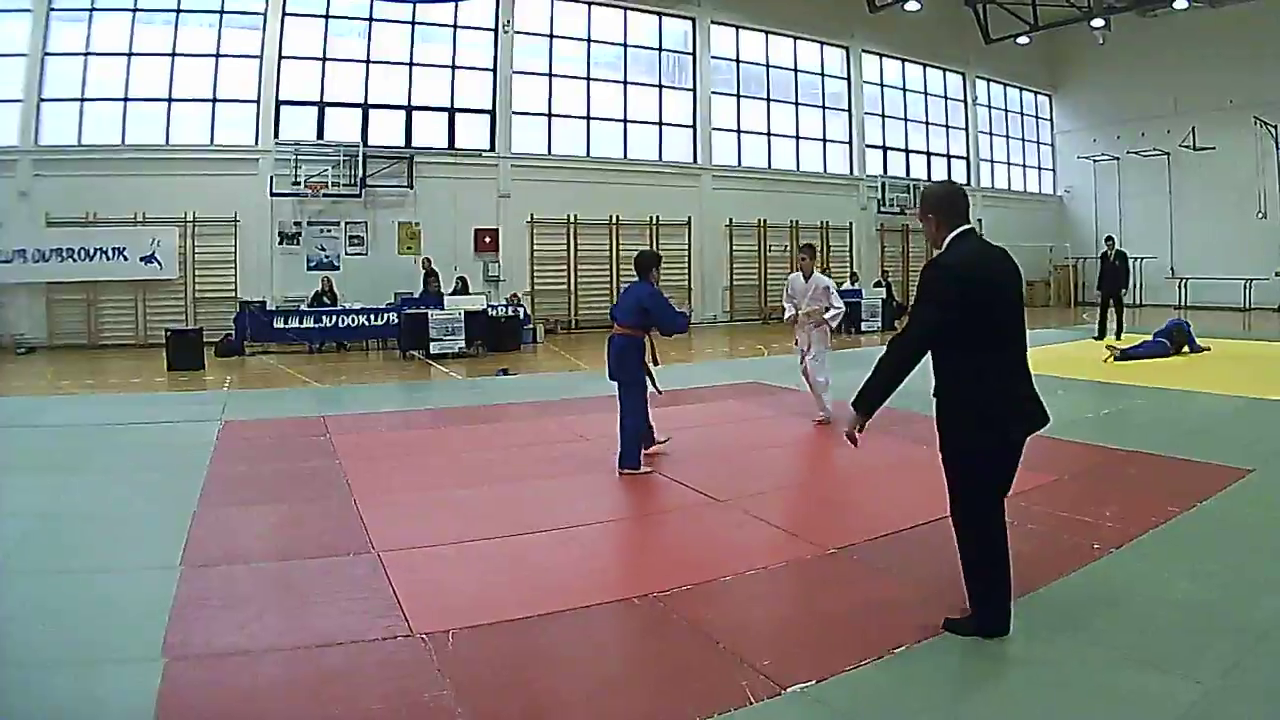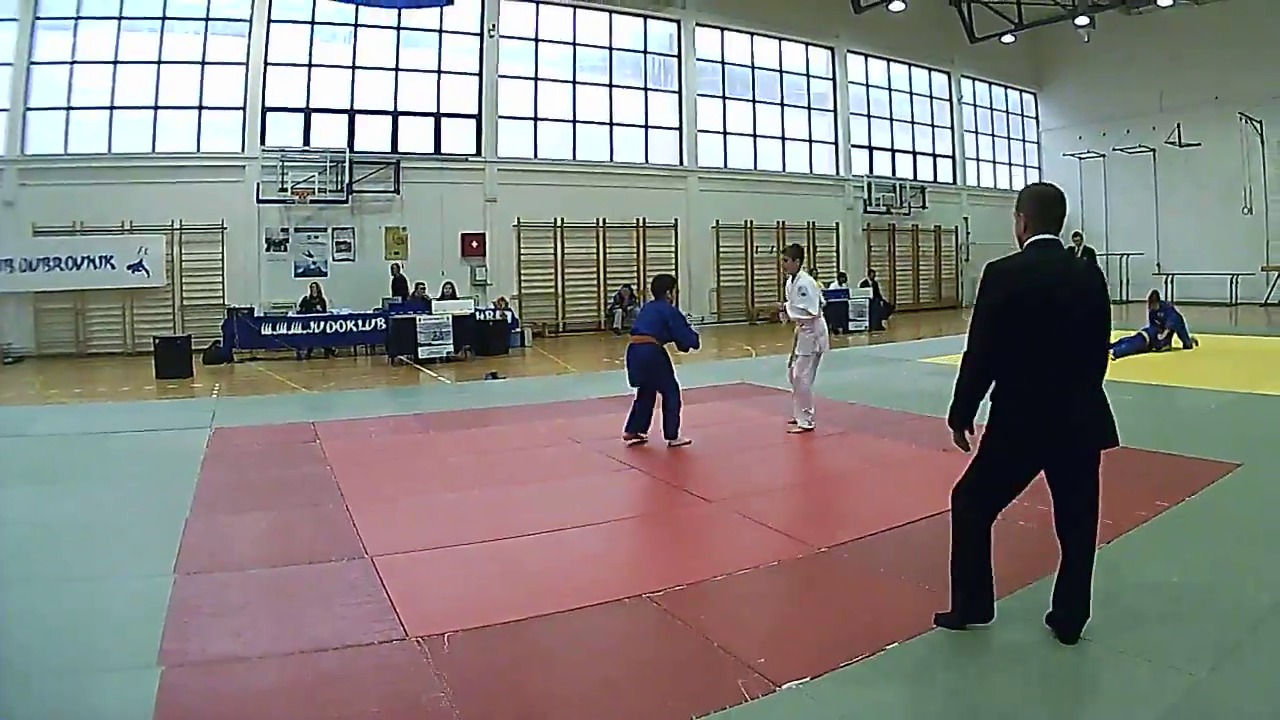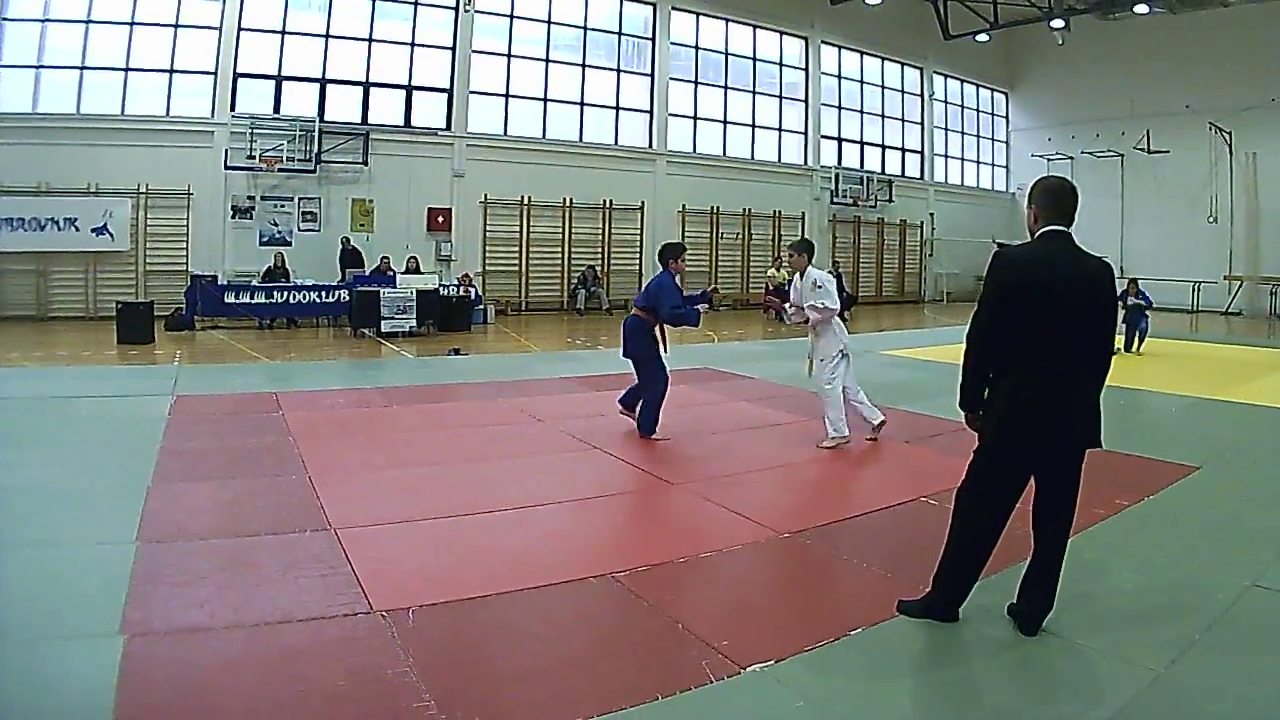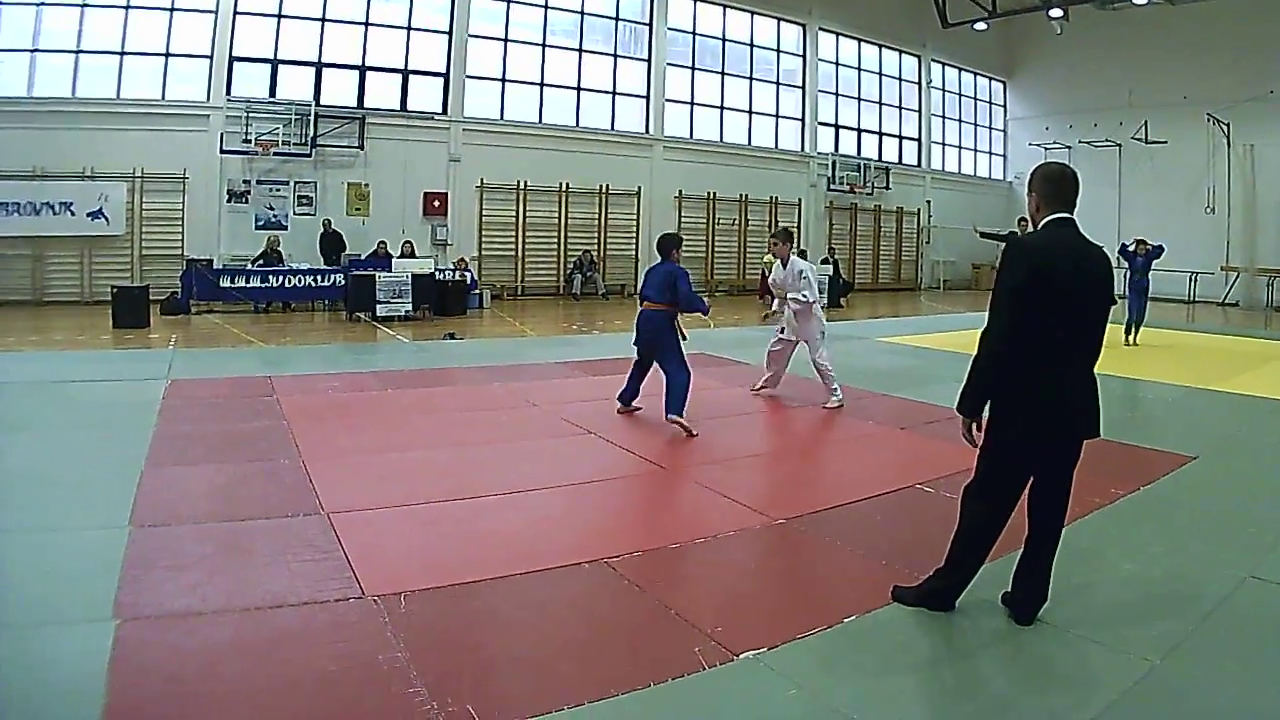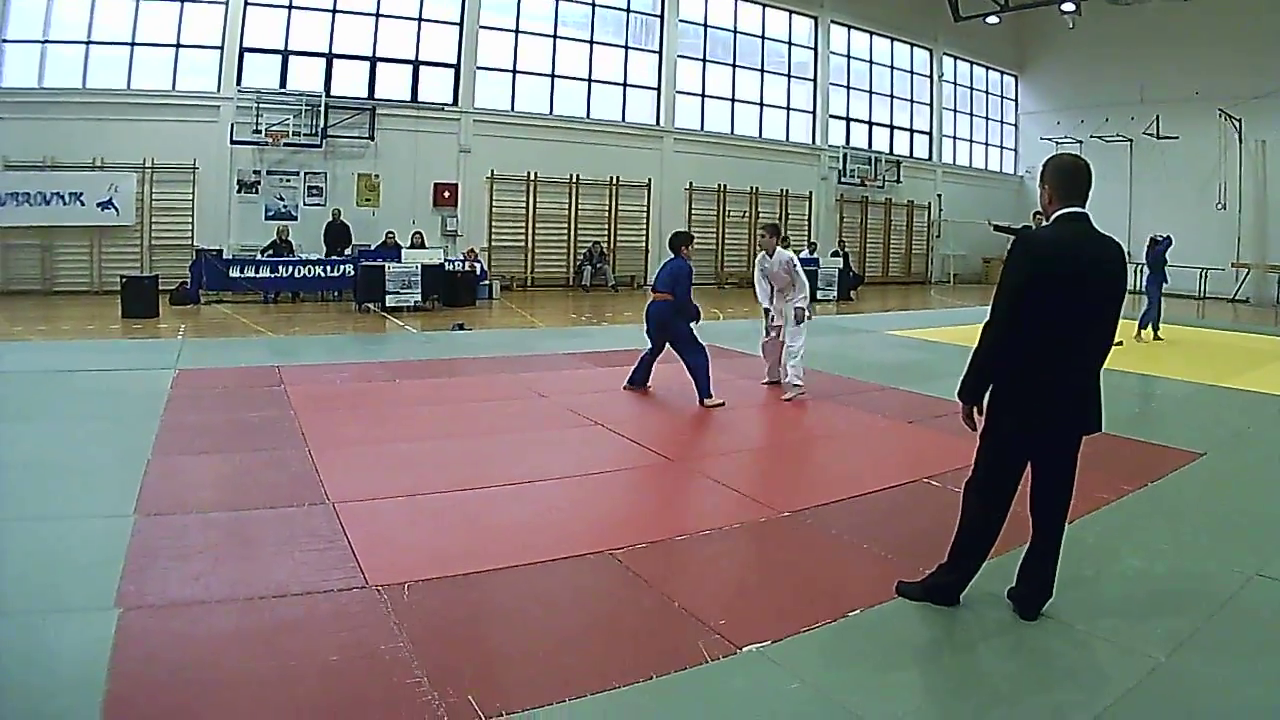
dt=0.7s
person 1, frame 1
left shoulder: (946, 269)
right shoulder: (1001, 259)
left elbow: (912, 343)
left wrist: (865, 404)
left hip: (972, 414)
right hip: (1010, 405)
left knee: (974, 512)
right knee: (988, 503)
left ankle: (989, 614)
right ankle: (995, 596)
person 1, frame 2
left shoulder: (1003, 274)
right shoulder: (1090, 276)
left elbow: (981, 354)
right elbow: (1098, 350)
left wrist: (961, 415)
left hip: (1021, 421)
right hip: (1082, 420)
left knee: (971, 503)
right knee: (1077, 520)
left ankle: (971, 604)
right ankle: (1069, 617)
person 1, frame 3
left shoulder: (1011, 262)
right shoulder: (1099, 272)
left elbow: (982, 339)
right elbow: (1103, 351)
left wrist: (972, 400)
left hip: (1015, 412)
right hip: (1073, 415)
left knee: (979, 505)
right knee: (1054, 516)
left ankle: (944, 598)
right ankle: (1032, 609)
person 1, frame 4
left shoulder: (1026, 251)
right shoulder: (1098, 259)
left elbow: (999, 335)
right elbow: (1093, 337)
left wrist: (971, 403)
left hip: (1024, 404)
right hip: (1075, 404)
left knee: (987, 500)
right knee: (1049, 507)
left ankle: (943, 588)
right ankle: (1027, 599)
person 1, frame 5
left shoulder: (1033, 245)
right shoulder: (1112, 253)
left elbow: (1002, 327)
right elbow: (1105, 332)
left wrist: (971, 391)
left hip: (1022, 397)
right hip: (1076, 399)
left knee: (987, 494)
right knee: (1052, 502)
left ankle: (948, 583)
right ankle: (1031, 594)
person 2, frame 1
left shoulder: (629, 290)
right shoulder: (651, 294)
left elbow: (616, 313)
right elbow: (670, 325)
right wrist: (684, 316)
left hip: (619, 344)
right hip: (630, 348)
left knee: (637, 398)
right knee: (633, 404)
left ankle: (646, 440)
right ankle: (628, 463)
person 2, frame 2
left shoulder: (646, 308)
right shoulder: (671, 312)
right elbow: (686, 340)
left wrist: (678, 321)
right wrist: (693, 338)
left hip: (634, 352)
right hip: (651, 353)
left knee: (645, 392)
right knee: (671, 392)
left ankle: (632, 430)
right ankle: (672, 436)
person 2, frame 3
left shoulder: (666, 281)
right shoulder: (665, 283)
left elbow: (680, 303)
right elbow: (671, 314)
left wrist: (705, 295)
right wrist: (697, 311)
left hip: (640, 329)
right hip: (638, 330)
left knee: (650, 375)
right knee: (657, 378)
left ankle: (628, 404)
right ankle: (647, 429)
person 2, frame 4
left shoulder: (652, 271)
right shoulder: (678, 272)
right elbow: (687, 302)
right wrist: (703, 304)
left hip: (644, 319)
right hip: (662, 322)
left knee: (643, 362)
right knee: (678, 370)
left ankle: (625, 403)
right ankle: (674, 413)
person 2, frame 5
left shoulder: (668, 265)
right shoulder: (684, 268)
right elbow: (683, 300)
right wrist: (695, 314)
left hip: (654, 310)
right hip: (669, 312)
left knee: (656, 348)
right knee: (695, 352)
left ankle: (635, 382)
right ankle: (706, 397)
person 3, frame 1
left shoulder: (824, 282)
right shoulder: (792, 280)
left elbow: (839, 308)
right elbow: (787, 301)
left wrist: (825, 319)
right wrist: (790, 314)
left hip: (818, 329)
right hip: (801, 328)
left knee: (816, 371)
right knee: (806, 370)
left ankle: (824, 410)
right ankle: (820, 405)
person 3, frame 2
left shoulder: (805, 283)
right shoulder: (791, 281)
left elbow: (810, 312)
left wrist: (789, 307)
right wrist: (787, 308)
left hip: (812, 333)
right hip: (802, 332)
left knee: (801, 377)
right knee: (795, 372)
left ankle: (805, 422)
right ankle: (802, 415)
person 3, frame 3
left shoulder: (819, 278)
right shoulder: (798, 281)
left elbow: (831, 308)
right elbow: (796, 313)
left wrist: (804, 309)
right wrist: (781, 307)
left hip: (831, 334)
right hip: (820, 336)
left knee: (828, 383)
right knee: (841, 384)
left ankle: (838, 433)
right ankle: (874, 418)
person 3, frame 4
left shoulder: (803, 268)
right shoulder: (777, 268)
left elbow: (811, 298)
left wrist: (788, 297)
right wrist: (774, 310)
left hip: (808, 317)
right hip: (791, 317)
left knee: (818, 359)
right knee: (776, 351)
left ankle: (835, 395)
right ankle: (769, 381)
person 3, frame 5
left shoulder: (786, 258)
right shoulder: (761, 259)
left elbow: (802, 283)
right elbow: (762, 286)
left wrist: (800, 306)
right wrist: (766, 308)
left hip: (793, 303)
right hip: (777, 303)
left knee: (791, 344)
right knee: (769, 342)
left ankle: (796, 385)
right ankle: (775, 376)
